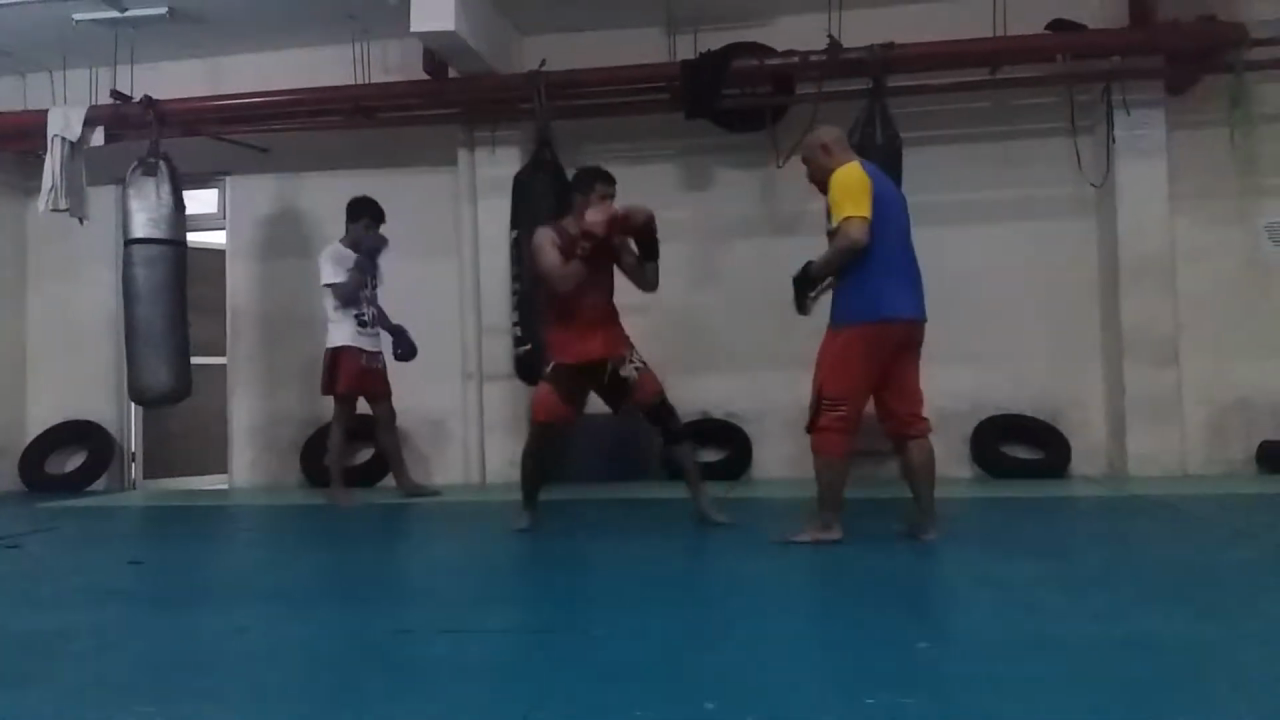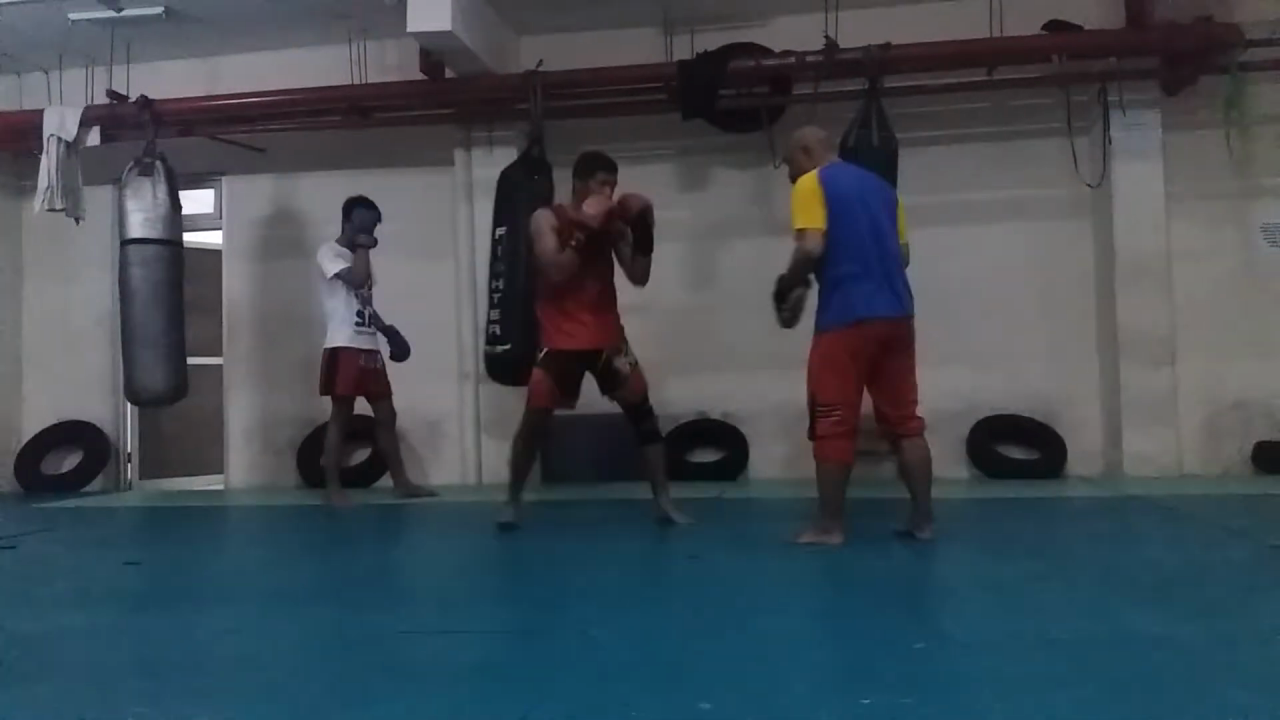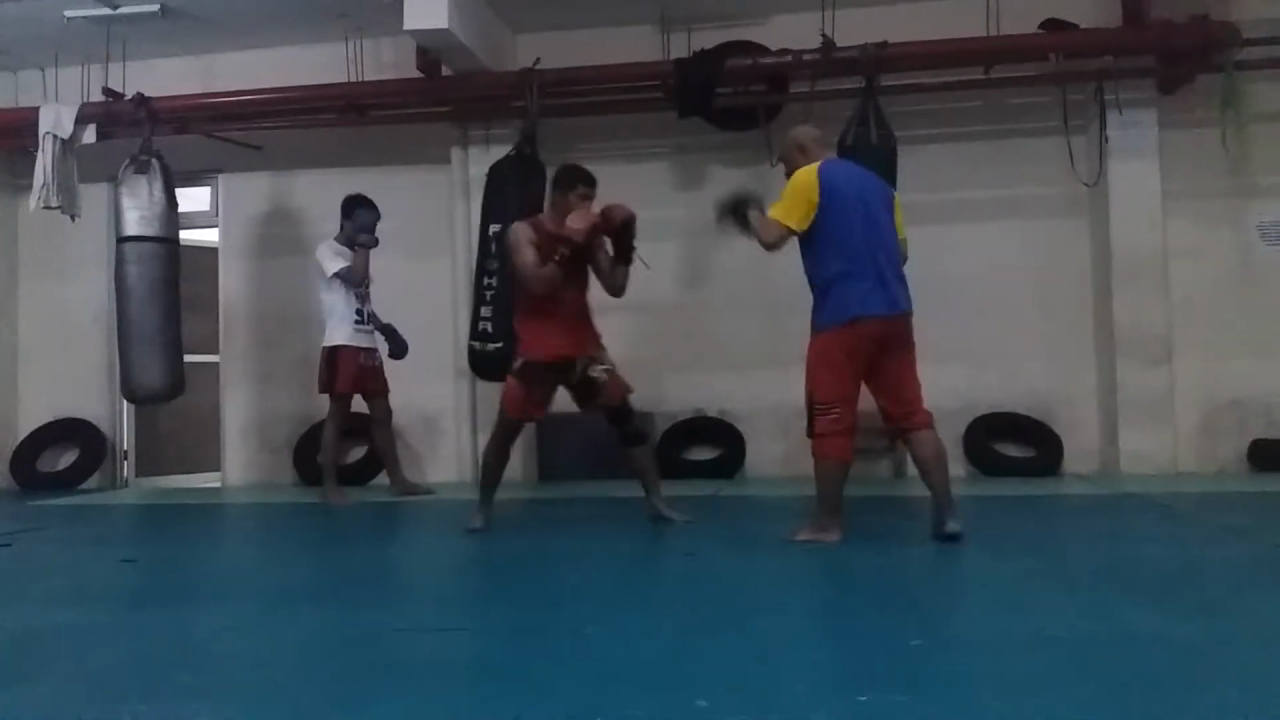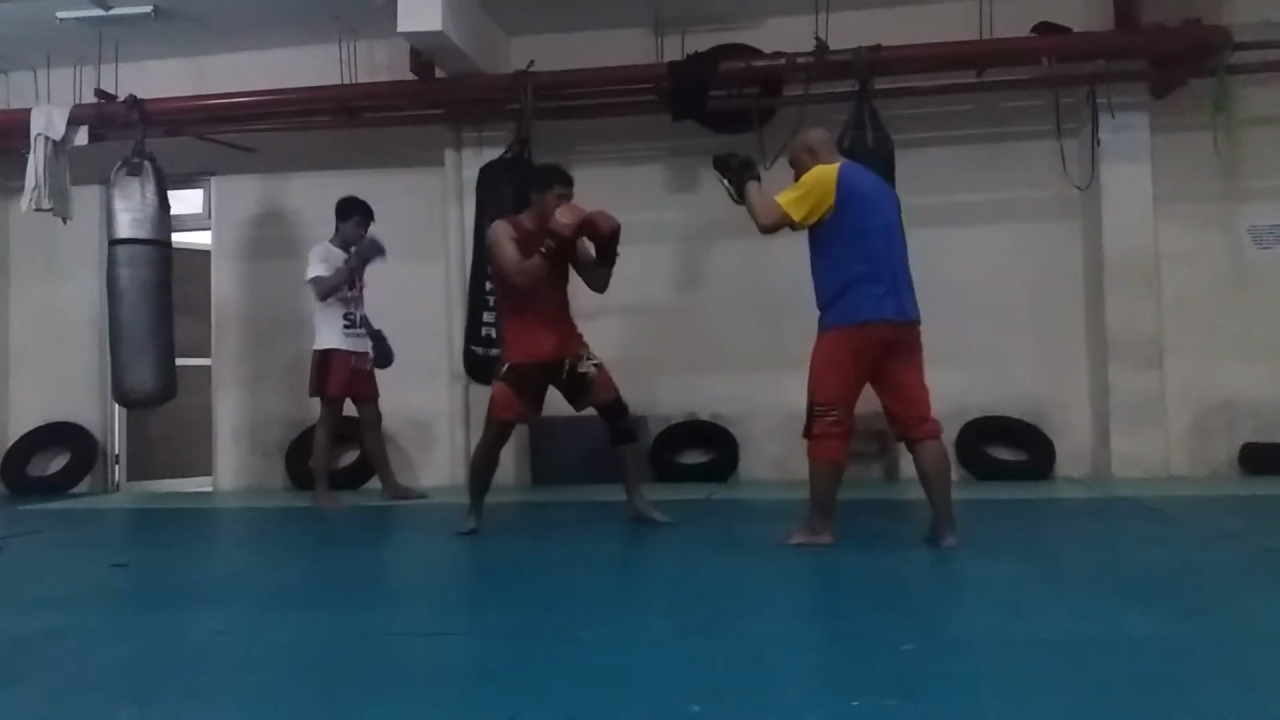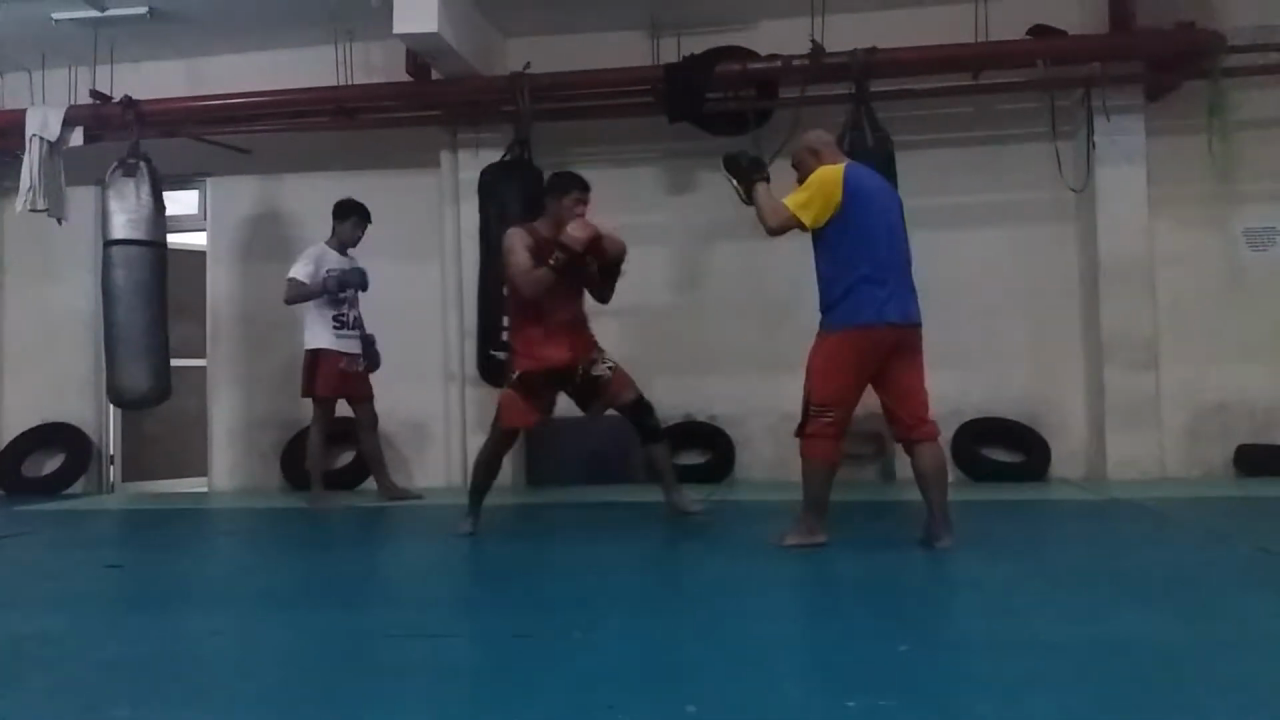
dt=0.2s
person 1, frame 1
left shoulder: (847, 177)
right shoulder: (882, 184)
left elbow: (855, 238)
left wrist: (816, 271)
right wrist: (829, 276)
left hip: (864, 318)
right hip: (904, 316)
left knee: (830, 419)
right knee: (907, 421)
left ankle: (827, 522)
right ankle: (925, 519)
person 1, frame 2
left shoulder: (813, 182)
right shoulder: (879, 185)
left elbow: (811, 248)
right elbow: (902, 253)
left wrist: (790, 283)
left hip: (846, 319)
right hip: (896, 315)
left knee: (832, 425)
right knee: (903, 420)
left ankle: (829, 525)
right ankle: (923, 517)
person 1, frame 3
left shoulder: (809, 179)
right shoulder: (877, 184)
left elbow: (771, 237)
right elbow: (900, 251)
left wrist: (748, 211)
left hip: (843, 317)
right hip: (894, 312)
left knee: (831, 422)
right knee: (911, 416)
left ankle: (826, 522)
right ankle: (946, 512)
person 1, frame 4
left shoulder: (824, 179)
right shoulder: (880, 186)
left elbow: (768, 219)
left wrist: (746, 181)
left hip: (851, 320)
right hip: (901, 318)
left knee: (828, 425)
right knee: (918, 422)
left ankle: (819, 525)
right ankle: (944, 525)
person 1, frame 5
left shoulder: (830, 178)
right shoulder: (880, 185)
left elbow: (775, 222)
left wrist: (756, 181)
left hip: (854, 322)
right hip: (902, 321)
left knee: (821, 425)
right knee: (917, 425)
left ankle: (812, 524)
right ankle: (940, 526)
person 2, frame 1
left shoulder: (613, 235)
right shoulder: (548, 237)
left elbow: (648, 283)
right elbow: (562, 284)
left wrist: (648, 239)
right wrist: (588, 241)
left hip: (612, 348)
right hip: (567, 354)
left knee: (663, 413)
right knee: (541, 434)
left ankle: (700, 499)
right ankle: (528, 509)
person 2, frame 2
left shoulder: (612, 223)
right shoulder: (546, 220)
left elbow: (639, 277)
right elbow: (555, 272)
left wrist: (643, 231)
right wrist: (583, 232)
left hip: (607, 335)
right hip: (561, 338)
left knee: (642, 412)
right knee: (534, 419)
left ankle: (663, 501)
right ankle: (513, 500)
person 2, frame 3
left shoulder: (590, 234)
right shoulder: (523, 232)
left elbow: (616, 287)
right elbow: (536, 285)
left wrist: (623, 241)
right wrist: (568, 246)
left hip: (582, 345)
right hip: (537, 349)
left knee: (624, 415)
right knee: (506, 428)
left ankle: (656, 500)
right ankle: (484, 508)
person 2, frame 4
left shoulder: (567, 233)
right shoulder: (503, 231)
left elbow: (598, 284)
right elbow: (520, 277)
left wrist: (607, 247)
right wrist: (553, 240)
left hip: (566, 344)
right hip: (522, 351)
left knee: (616, 411)
right knee: (496, 430)
left ankle: (638, 500)
right ankle: (474, 511)
person 2, frame 5
left shoulder: (578, 241)
right shoulder: (519, 238)
left elbow: (602, 295)
right elbow: (528, 288)
left wrist: (611, 264)
right wrist: (564, 253)
left hip: (580, 350)
right hip: (533, 358)
left knee: (639, 409)
right knee: (502, 436)
left ankle: (674, 495)
right ankle: (472, 513)
person 3, frame 1
left shoulder: (371, 258)
right shoulder: (332, 255)
right elbow: (344, 297)
left wrist: (393, 329)
right wrist: (364, 263)
left hip: (372, 349)
right hip: (346, 348)
left knee: (386, 415)
right knee: (343, 416)
left ankle: (403, 480)
right ankle: (336, 486)
person 3, frame 2
left shoulder: (361, 257)
right shoulder: (329, 253)
right elbow: (356, 281)
left wrist: (387, 330)
right wrist: (362, 244)
left hip: (370, 349)
right hip: (344, 348)
left knee: (386, 415)
right knee: (340, 416)
left ankle: (401, 481)
right ankle: (333, 487)
person 3, frame 3
left shoulder: (357, 255)
right shoulder: (328, 251)
right elbow: (356, 280)
left wrist: (385, 328)
right wrist: (363, 244)
left hip: (368, 346)
right hip: (343, 345)
left knee: (382, 413)
right knee: (338, 414)
left ankle: (397, 479)
right ankle: (330, 485)
person 3, frame 4
left shoulder: (353, 260)
right shoulder: (321, 254)
right elbow: (323, 292)
left wrist: (374, 335)
right wrist: (354, 263)
left hip: (359, 351)
right hip: (334, 350)
left knee: (372, 417)
right knee: (329, 418)
left ankle: (389, 483)
right ankle: (322, 490)
person 3, frame 5
left shoulder: (351, 264)
right shoulder: (315, 256)
right elbow: (290, 295)
left wrist: (366, 339)
right wrist: (329, 284)
left hip: (352, 353)
right hip: (325, 351)
left knee: (368, 418)
right knee: (322, 420)
left ankle: (385, 484)
right ankle: (317, 490)
